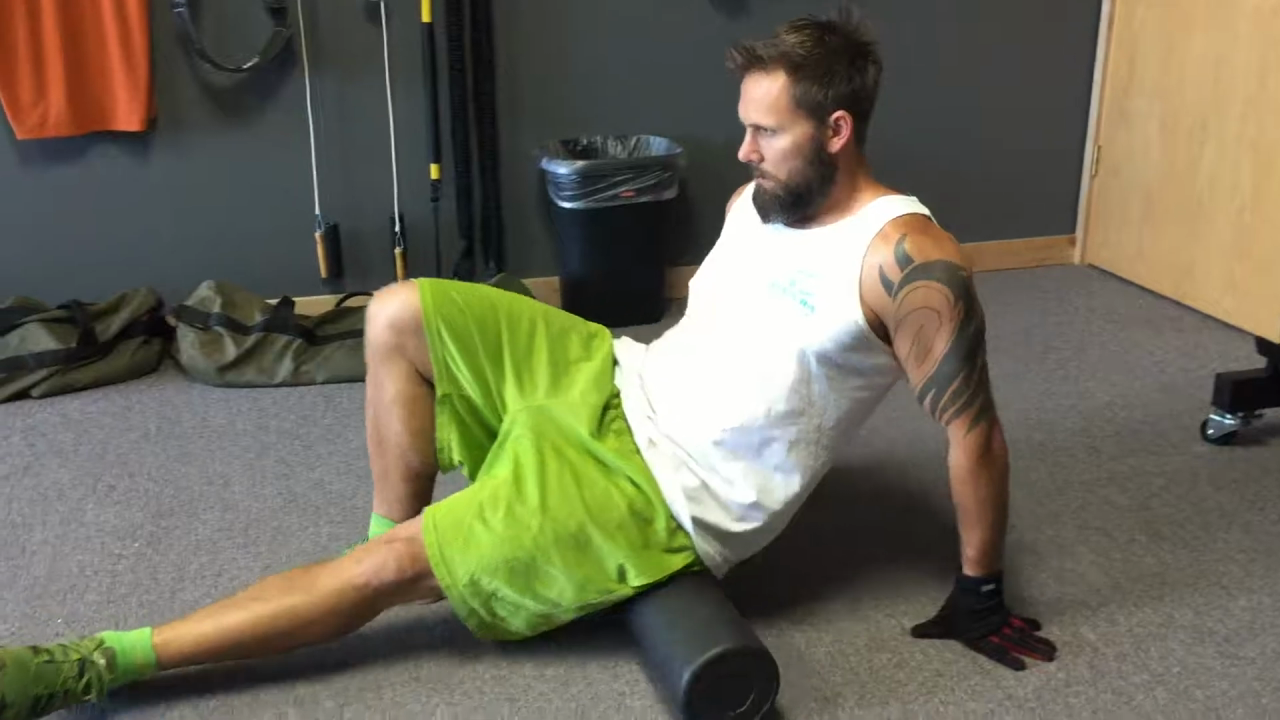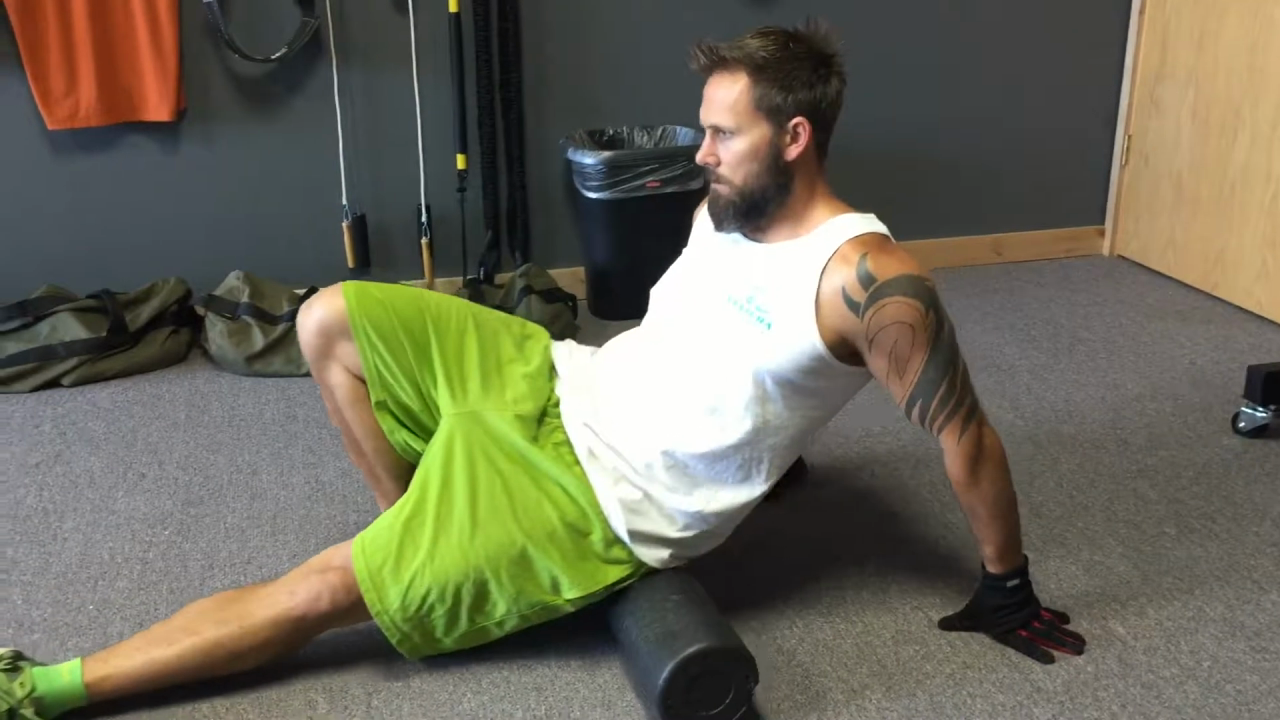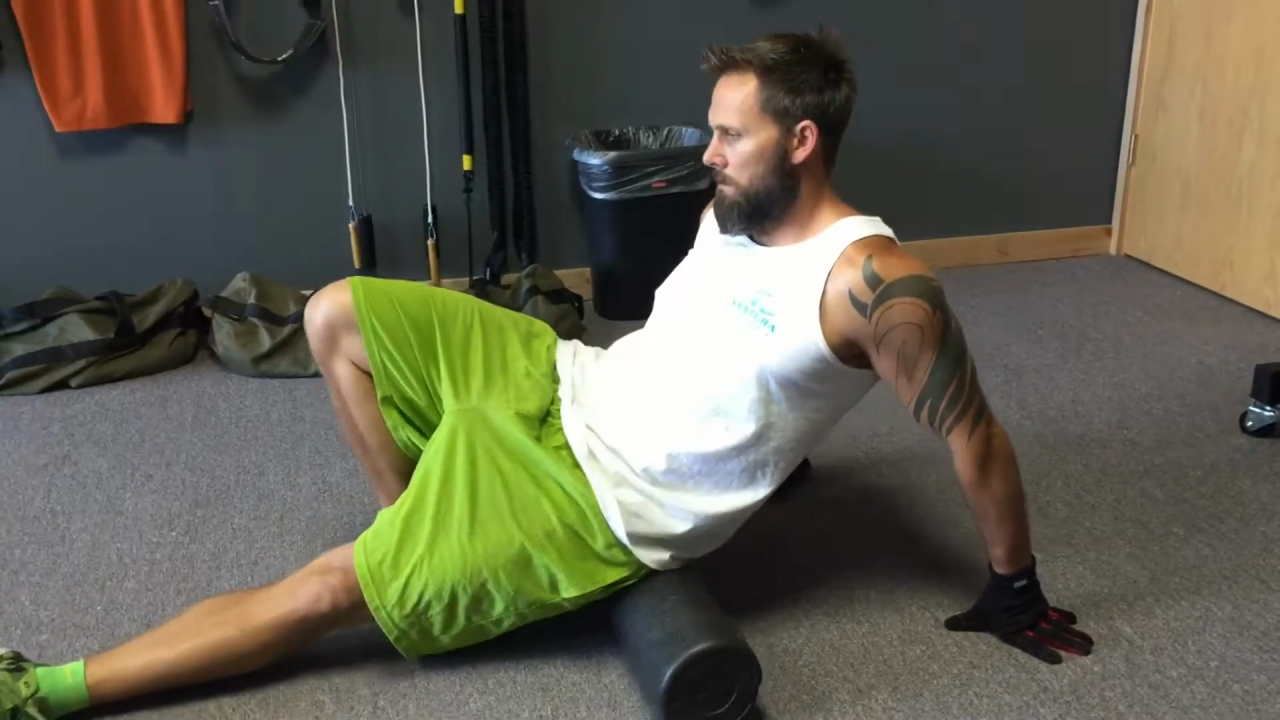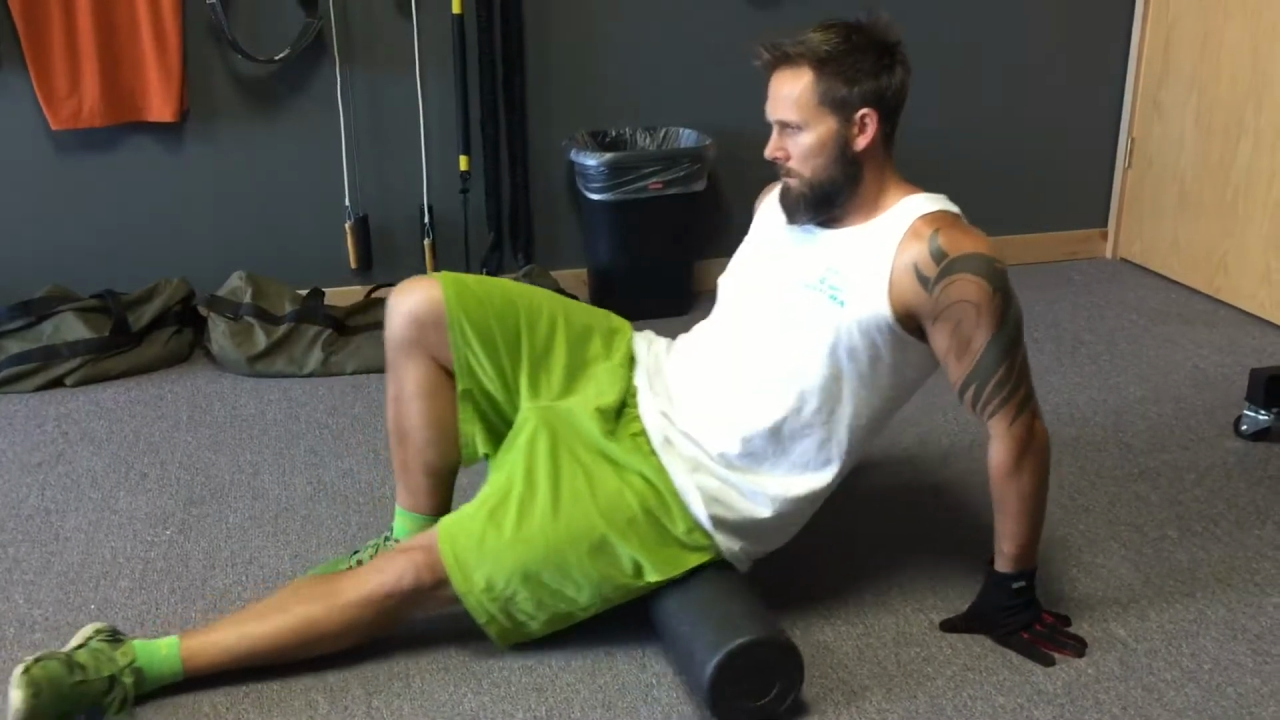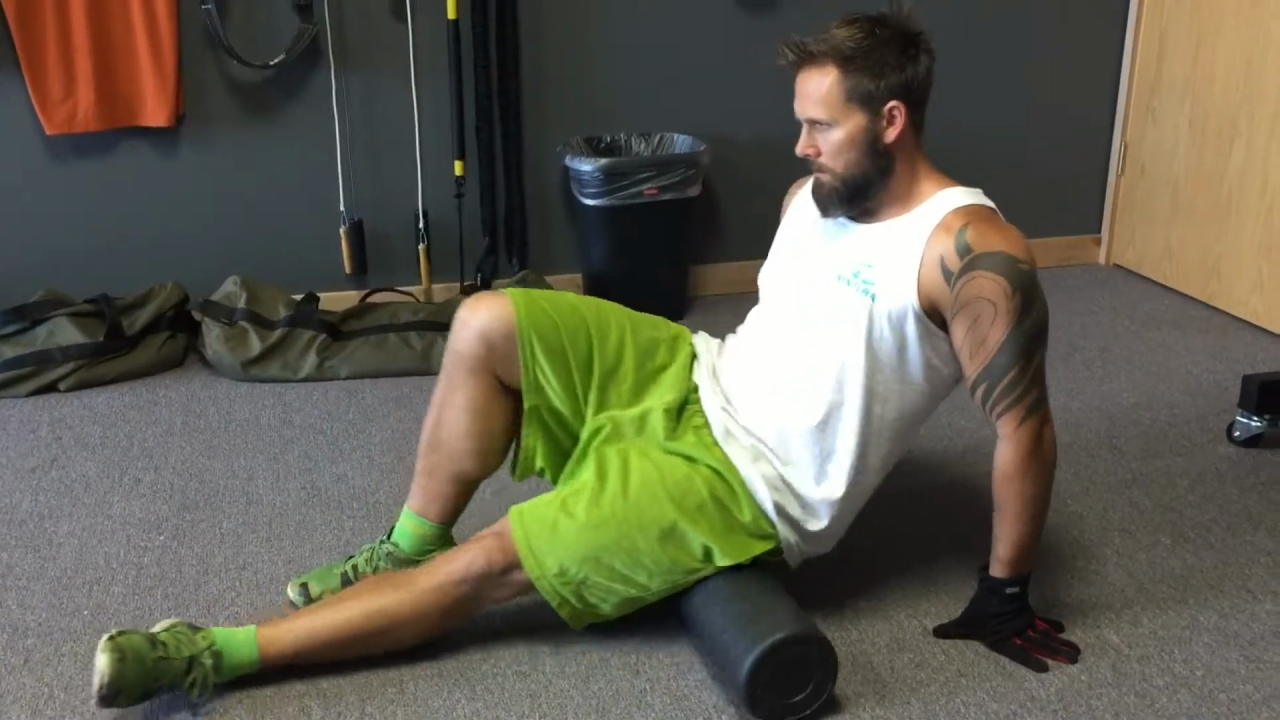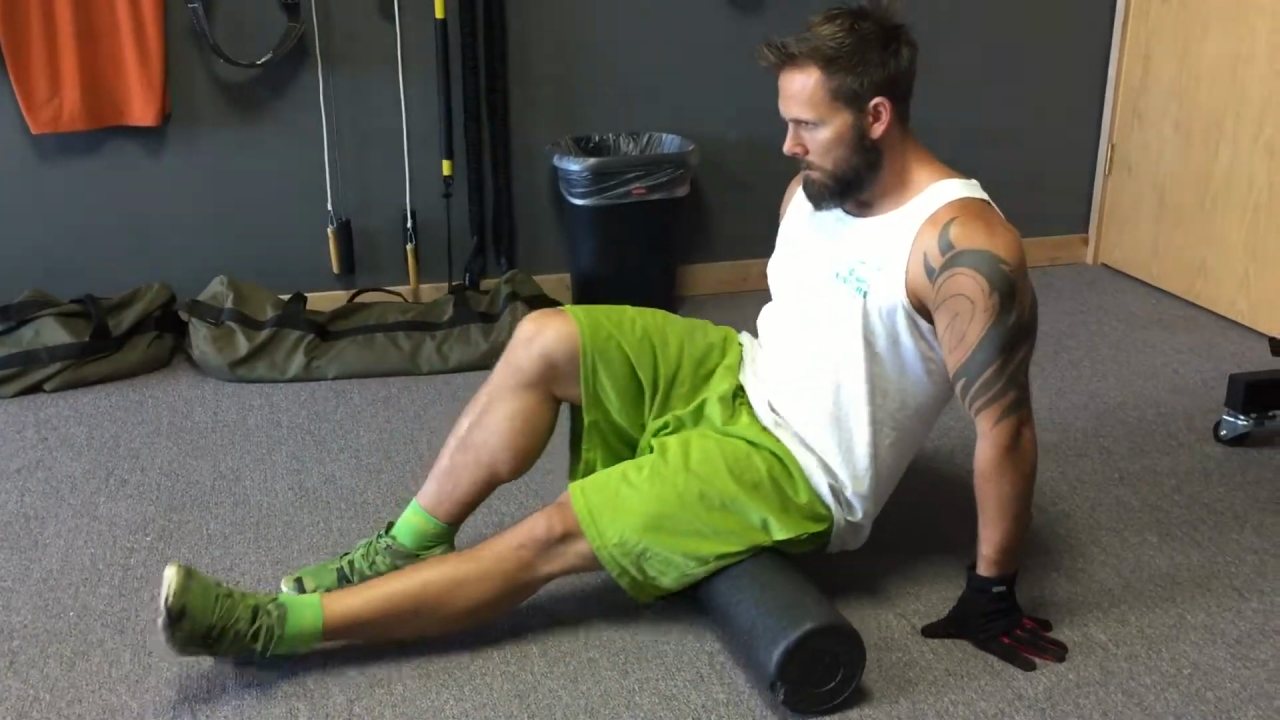
dt=0.4s
person 1, frame 1
left shoulder: (905, 260)
right shoulder: (760, 200)
left elbow: (973, 431)
left wrist: (980, 596)
left hip: (662, 496)
right hip: (617, 389)
left knee: (392, 570)
right knee: (402, 317)
right ankle: (400, 532)
person 1, frame 2
left shoulder: (864, 279)
right shoulder: (728, 209)
left elbow: (965, 436)
left wrist: (1007, 591)
left hip: (597, 500)
right hip: (558, 388)
left knee: (322, 589)
right knee: (331, 321)
right ankle: (411, 533)
person 1, frame 3
left shoulder: (868, 280)
right shoulder: (734, 210)
left elbow: (975, 437)
left wrist: (1013, 590)
left hip: (600, 500)
right hip: (563, 385)
left knee: (328, 589)
right knee: (340, 314)
right ankle: (414, 533)
person 1, frame 4
left shoulder: (935, 255)
right shoulder: (787, 200)
left elbow: (1015, 424)
left wrist: (1011, 589)
left hip: (680, 490)
right hip: (640, 381)
left knee: (420, 576)
right knee: (422, 309)
right ankle: (411, 531)
person 1, frame 5
left shoulder: (969, 249)
right shoulder: (814, 197)
left elbow: (1024, 428)
left wrist: (1004, 595)
left hip: (748, 485)
right hip: (700, 383)
left knee: (492, 562)
right knee: (489, 323)
left ankle: (218, 654)
right ankle: (406, 550)
person 1, frame 6
left shoulder: (961, 243)
right shoulder: (814, 187)
left elbow: (1004, 426)
left wrist: (992, 595)
left hip: (800, 473)
right hip: (741, 381)
left knee: (553, 538)
right knee: (546, 342)
left ankle: (283, 624)
right ankle: (407, 547)
